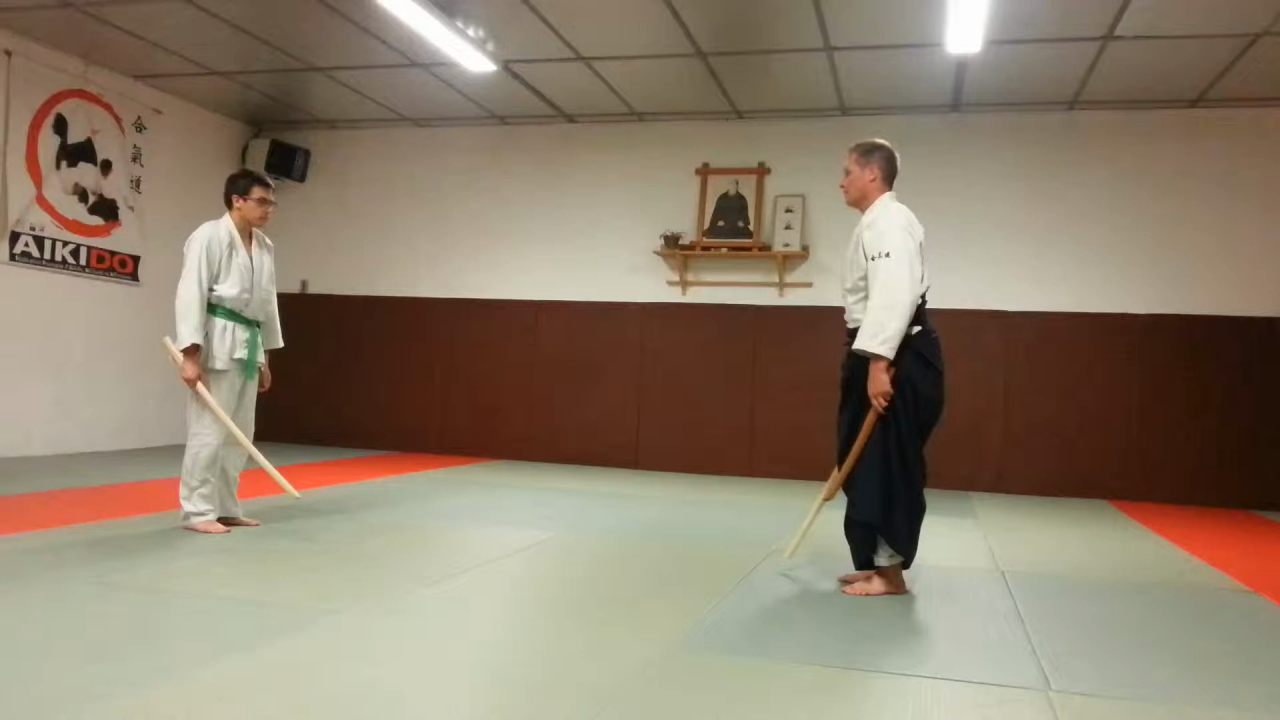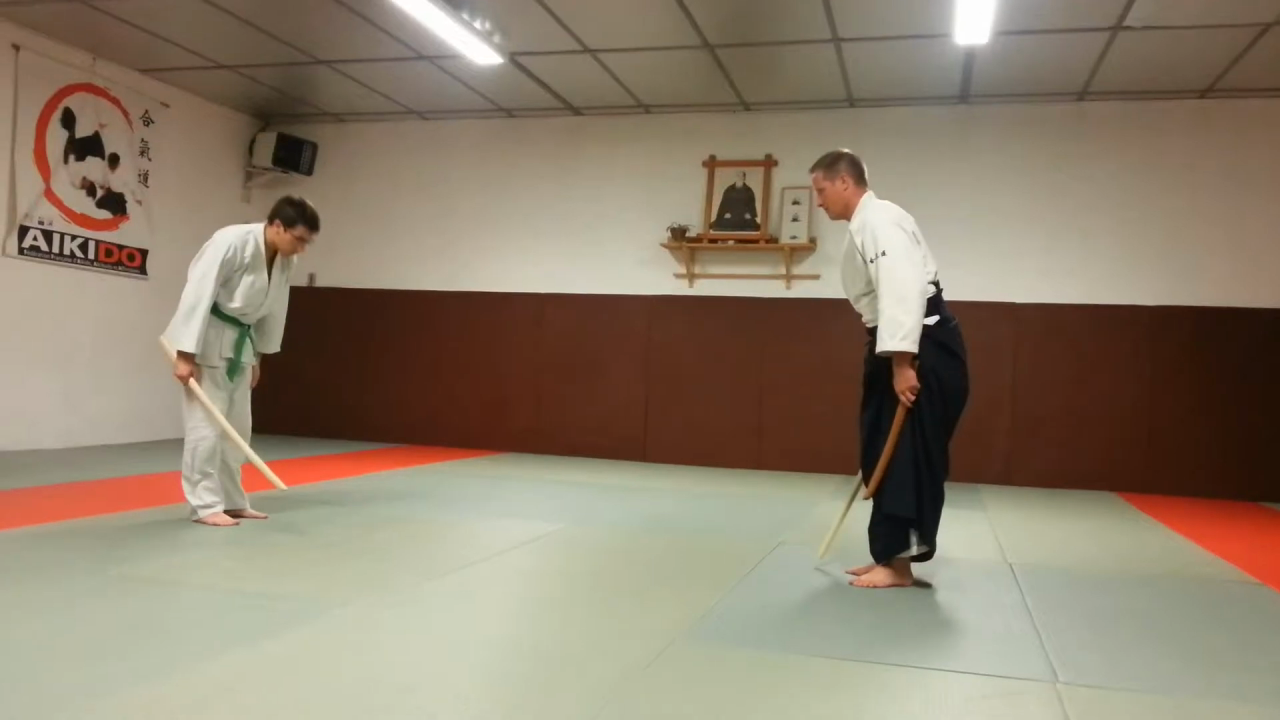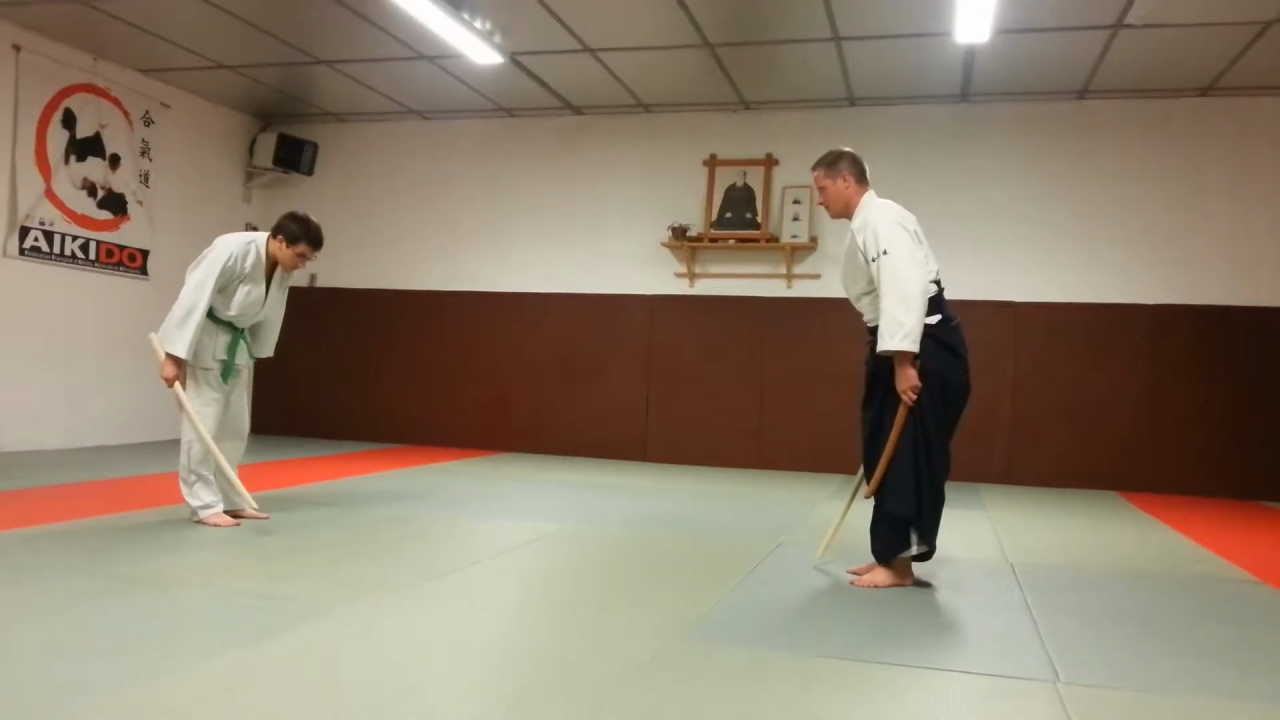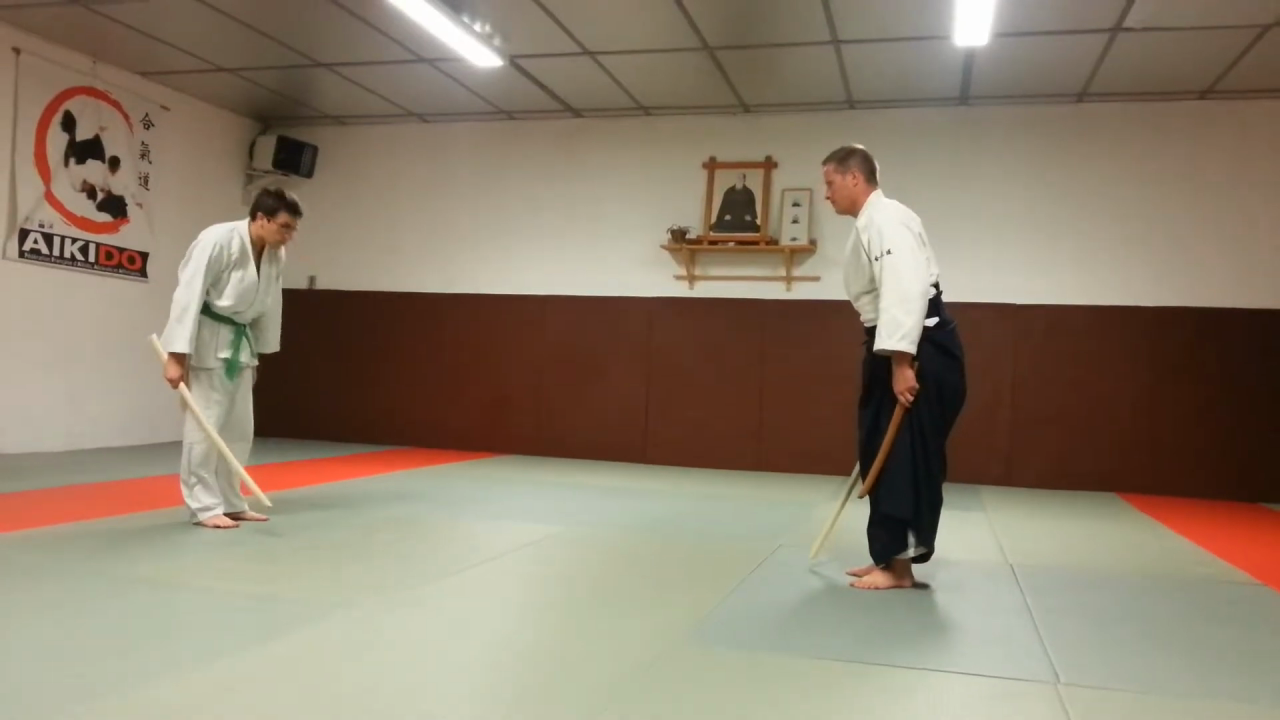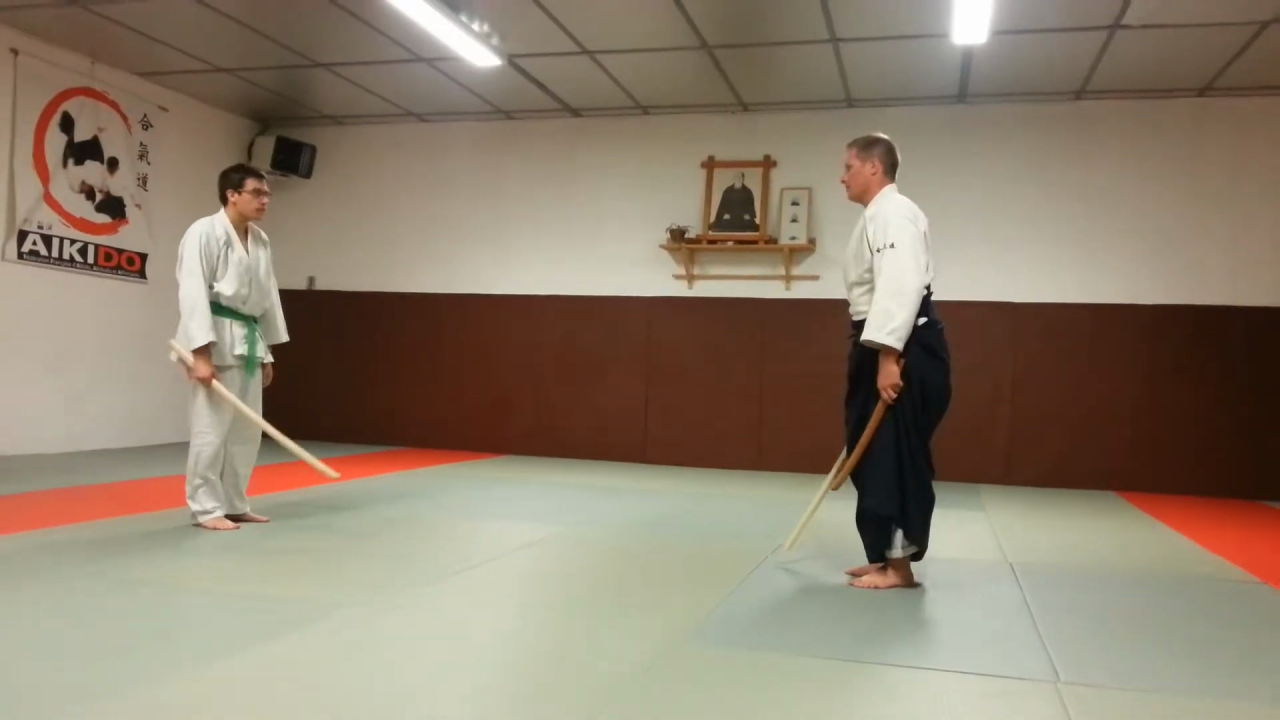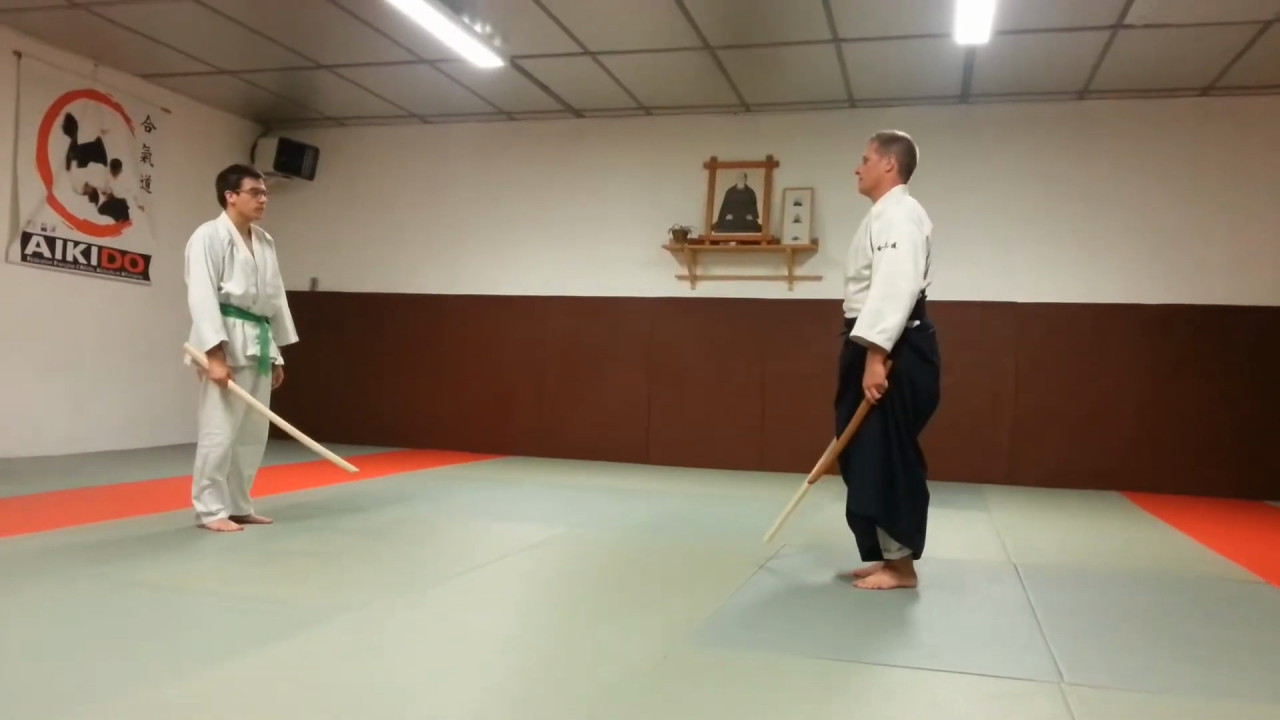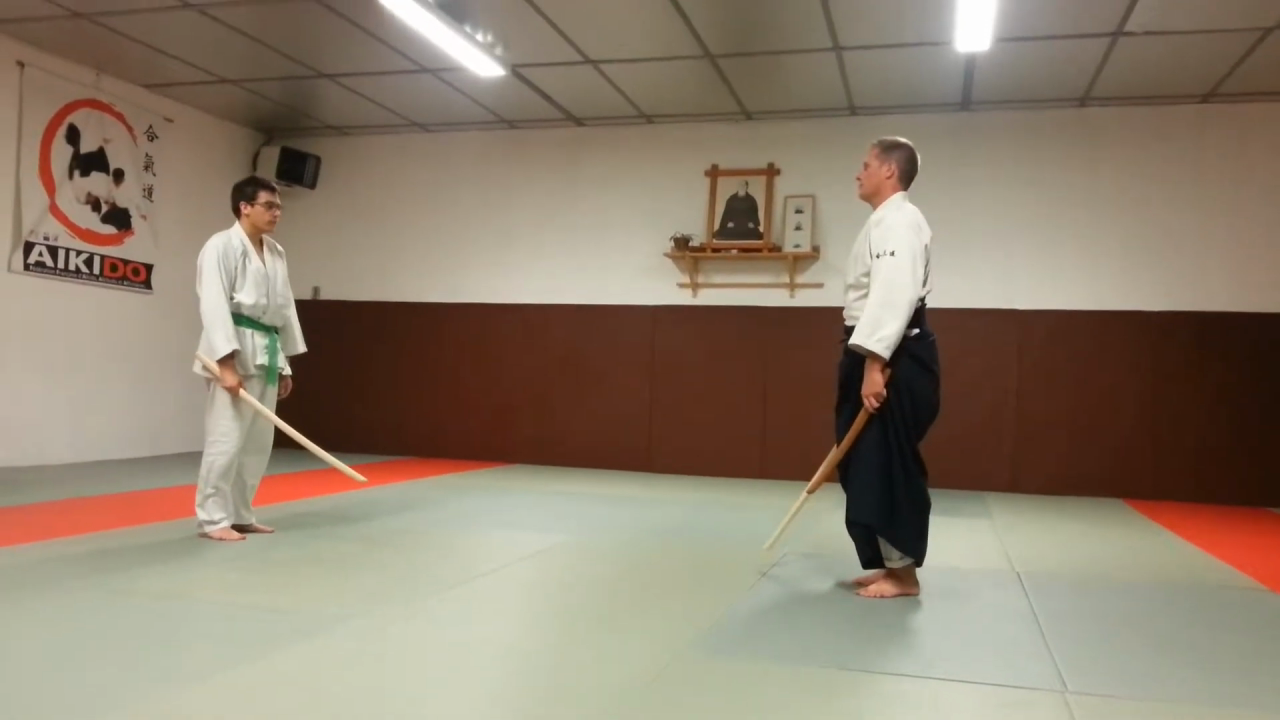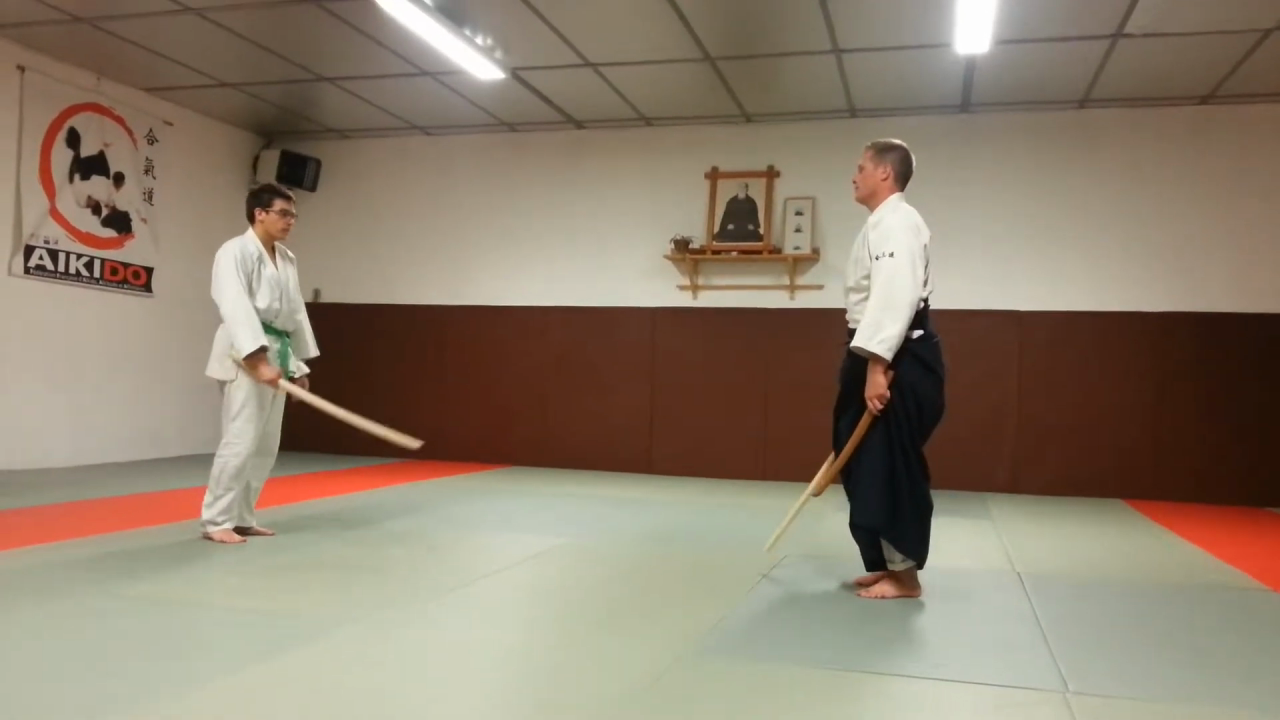
dt=0.4s
person 1, frame 1
left shoulder: (890, 221)
right shoulder: (876, 223)
left elbow: (895, 298)
left wrist: (880, 366)
left hip: (897, 360)
right hip: (882, 355)
left knee: (889, 463)
right knee: (868, 461)
left ankle: (889, 571)
right ankle: (878, 562)
person 1, frame 2
left shoulder: (879, 220)
right shoulder: (866, 225)
left elbow: (904, 291)
left wrist: (903, 363)
right wrist: (893, 359)
left hip: (923, 351)
right hip: (904, 348)
left knee: (908, 455)
right knee: (884, 454)
left ankle: (899, 563)
right ankle: (892, 555)
person 1, frame 3
left shoulder: (880, 219)
right shoulder: (866, 225)
left elbow: (905, 290)
left wrist: (905, 363)
right wrist: (894, 360)
left hip: (924, 349)
right hip: (903, 347)
left knee: (909, 454)
right knee: (887, 454)
left ankle: (899, 563)
right ankle: (892, 555)
person 1, frame 4
left shoulder: (887, 219)
right shoulder: (870, 225)
left elbow: (906, 292)
left wrist: (902, 363)
left hip: (920, 352)
right hip: (901, 349)
left knee: (906, 457)
right knee: (884, 455)
left ankle: (899, 565)
right ankle: (891, 557)
person 1, frame 5
left shoulder: (893, 214)
right shoulder: (877, 217)
left elbow: (901, 289)
left wrist: (889, 359)
left hip: (903, 350)
right hip: (884, 347)
left knee: (895, 455)
right knee: (873, 454)
left ankle: (897, 564)
right ankle: (887, 556)
person 1, frame 6
left shoulder: (899, 213)
right shoulder: (884, 215)
left elbow: (896, 289)
left wrist: (876, 357)
left hip: (893, 351)
right hip: (878, 346)
left knee: (887, 456)
right knee: (867, 454)
left ankle: (900, 564)
right ankle: (888, 556)
person 1, frame 7
left shoulder: (898, 220)
right shoulder: (885, 221)
left elbow: (894, 297)
left wrist: (875, 365)
left hip: (891, 359)
right hip: (878, 355)
left knee: (889, 464)
right knee: (868, 463)
left ankle: (903, 573)
right ankle: (891, 563)
person 1, frame 8
left shoulder: (896, 222)
right shoulder: (882, 224)
left elbow: (895, 298)
left wrist: (877, 367)
left hip: (898, 361)
right hip: (881, 356)
left knee: (892, 466)
right knee: (867, 464)
left ankle: (904, 574)
right ankle: (887, 564)
person 2, frame 1
left shoulder: (264, 247)
right shoulder: (209, 237)
right elbow: (191, 295)
left wrist: (263, 357)
right wrist: (190, 354)
left hip: (247, 346)
right hip: (217, 345)
left knee: (239, 433)
right knee: (209, 430)
left ankle: (225, 508)
right ankle: (198, 511)
person 2, frame 2
left shoulder: (285, 259)
right shoulder: (231, 242)
right elbow: (198, 295)
left wrist: (256, 357)
right wrist: (185, 355)
left hip: (239, 343)
right hip: (209, 341)
left knee: (238, 426)
right knee: (206, 423)
left ankle: (232, 500)
right ankle: (205, 503)
person 2, frame 3
left shoulder: (283, 266)
right shoulder: (233, 250)
right elbow: (193, 299)
left wrist: (250, 359)
right wrist: (174, 357)
left hip: (235, 345)
right hip: (202, 341)
left knee: (235, 427)
right knee: (203, 424)
left ankle: (229, 500)
right ankle: (205, 505)
person 2, frame 4
left shoulder: (275, 254)
right shoulder: (217, 240)
right elbow: (188, 296)
left wrist: (255, 356)
right wrist: (177, 356)
left hip: (238, 344)
right hip: (205, 342)
left knee: (239, 428)
right knee: (205, 426)
left ankle: (231, 502)
right ankle: (205, 506)
person 2, frame 5
left shoulder: (260, 240)
right shoulder: (204, 233)
right elbow: (193, 294)
left wrist: (266, 353)
right wrist: (201, 354)
left hip: (248, 342)
right hip: (216, 341)
left knee: (247, 431)
right knee: (211, 429)
left ankle: (234, 504)
right ankle: (206, 508)
person 2, frame 6
left shoulder: (264, 241)
right shoulder: (208, 237)
right elbow: (203, 298)
left wrist: (276, 353)
right wrist: (215, 355)
left hip: (258, 343)
right hip: (227, 342)
left knee: (253, 432)
right knee: (220, 429)
left ankle: (238, 506)
right ankle: (211, 510)
person 2, frame 7
left shoulder: (275, 253)
right shoulder: (221, 247)
right elbow: (215, 307)
left wrist: (284, 364)
right wrist: (227, 364)
left hip: (266, 353)
right hip: (235, 352)
left knee: (258, 440)
right knee: (226, 437)
left ankle: (239, 515)
right ankle: (213, 518)
person 2, frame 8
left shoulder: (286, 259)
right shoulder: (235, 252)
left elbow: (295, 314)
right elbow: (237, 309)
left wrist: (298, 365)
right wrist: (258, 360)
left hip: (276, 354)
right hip: (247, 355)
left knee: (265, 444)
right knee: (241, 439)
left ankle: (241, 517)
right ankle: (217, 519)
